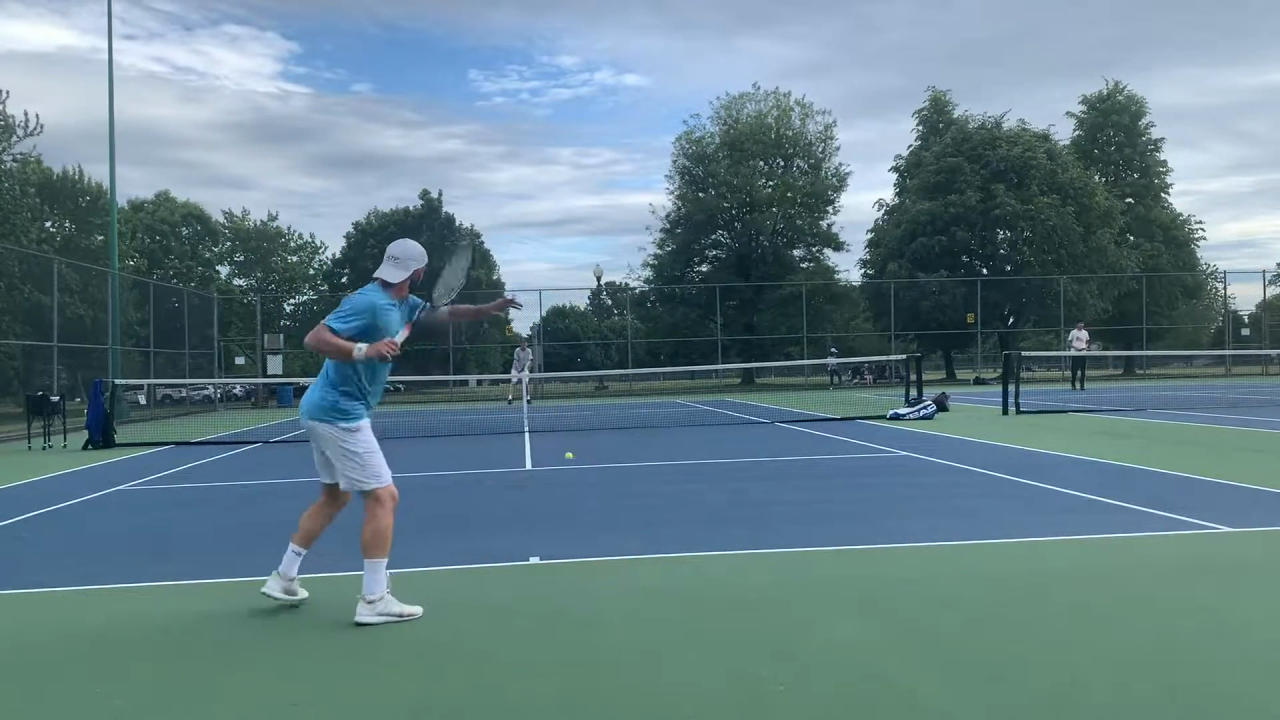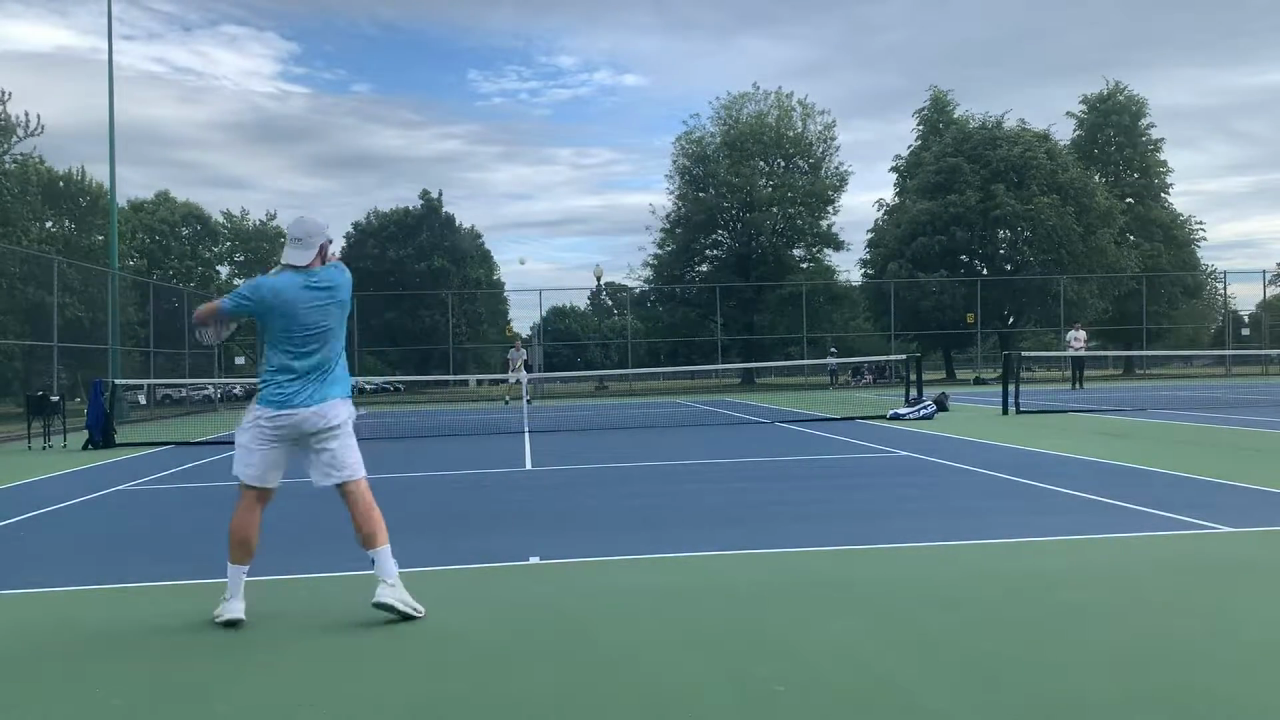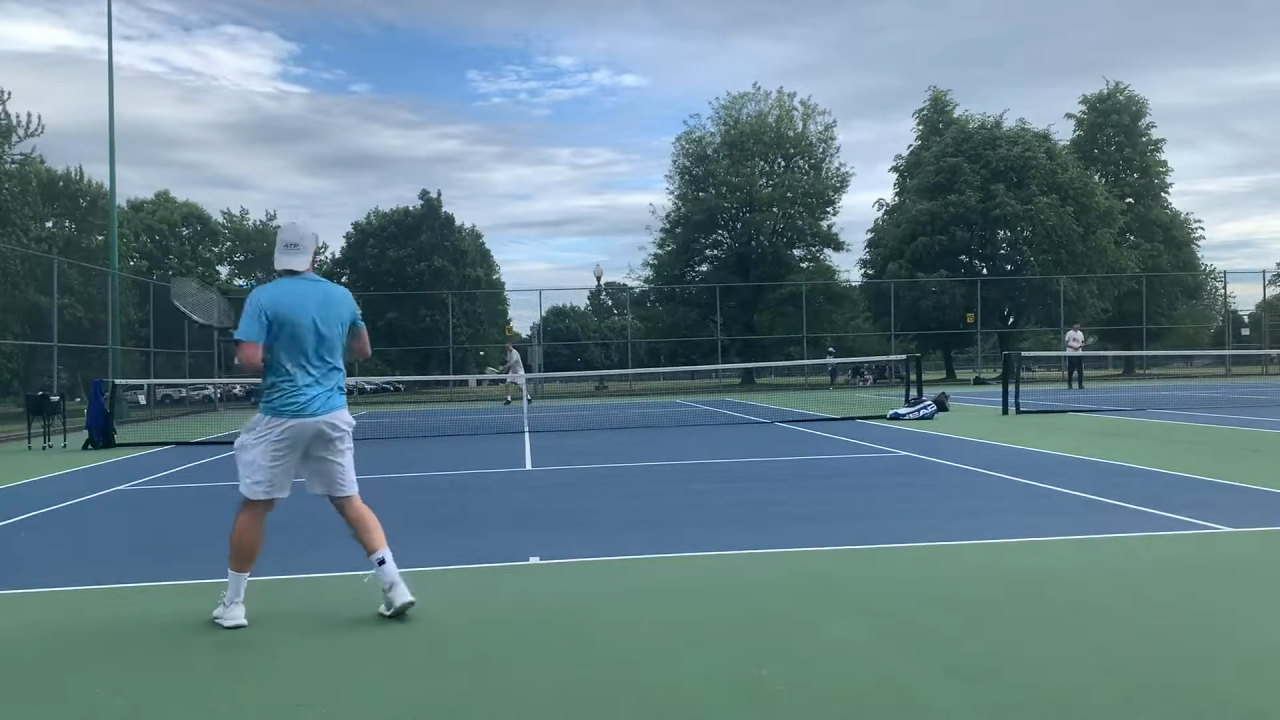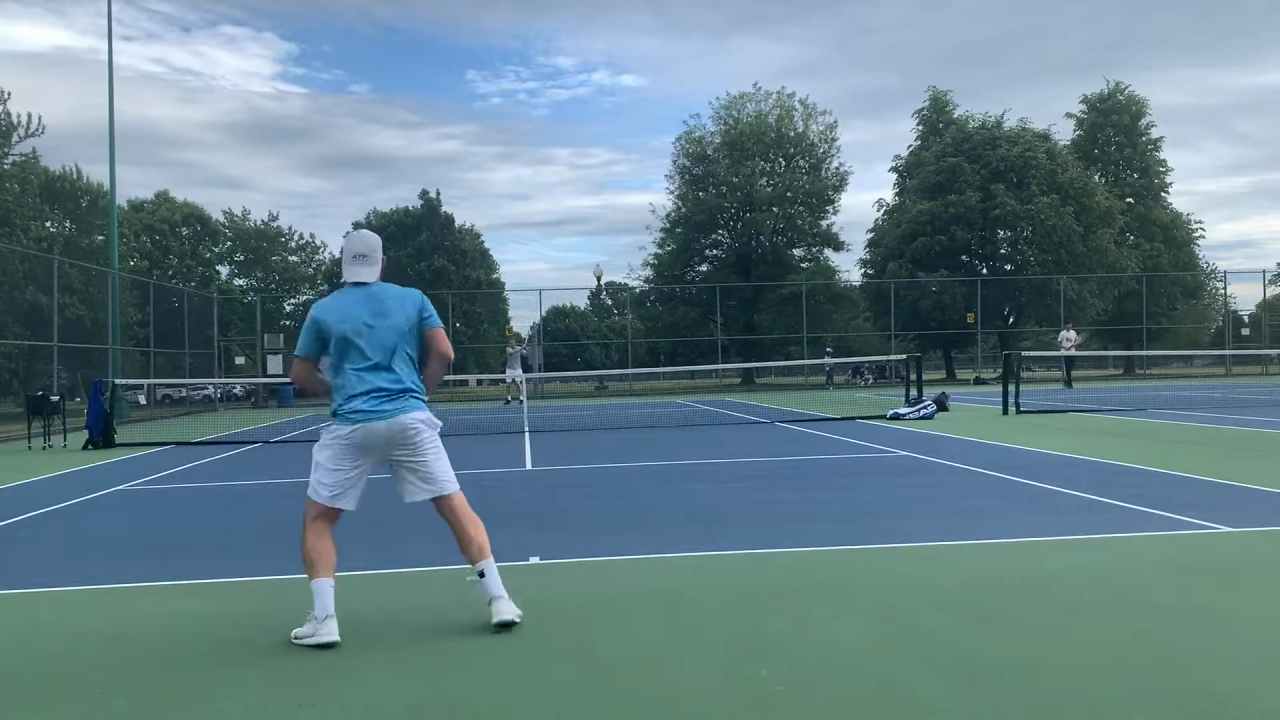
dt=0.7s
person 1, frame 1
left shoulder: (402, 302)
right shoulder: (367, 302)
left elbow: (444, 314)
right elbow: (315, 338)
left wrist: (487, 310)
right wrist: (363, 350)
left hip: (334, 413)
right hip: (339, 413)
left knee: (333, 496)
right knee: (381, 499)
left ankle: (284, 577)
right ankle: (374, 600)
person 1, frame 2
left shoulder: (264, 289)
right shoulder: (339, 278)
left elbow: (200, 317)
right wrist: (280, 274)
left hip: (272, 411)
right hip: (329, 410)
left knee: (252, 500)
right knee: (358, 494)
left ankle: (232, 599)
right ankle: (389, 584)
person 1, frame 3
left shoulder: (263, 298)
right shoulder: (342, 297)
left elbow: (249, 360)
right elbow: (362, 352)
left wrist: (278, 369)
left hip: (282, 418)
right hip: (332, 415)
left knee: (253, 508)
right knee: (349, 502)
left ankle: (233, 603)
right ankle: (394, 586)
person 1, frame 4
left shoulder: (323, 311)
right shoulder: (413, 298)
left elbow: (300, 376)
right elbow: (444, 354)
left hip: (352, 425)
right hip: (409, 419)
left knee: (317, 519)
right knee: (455, 507)
left ankle: (323, 620)
right ankle: (498, 599)
